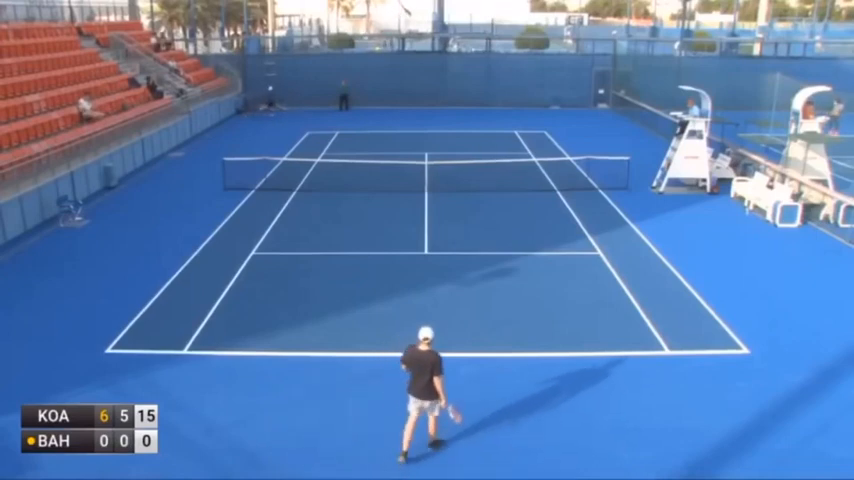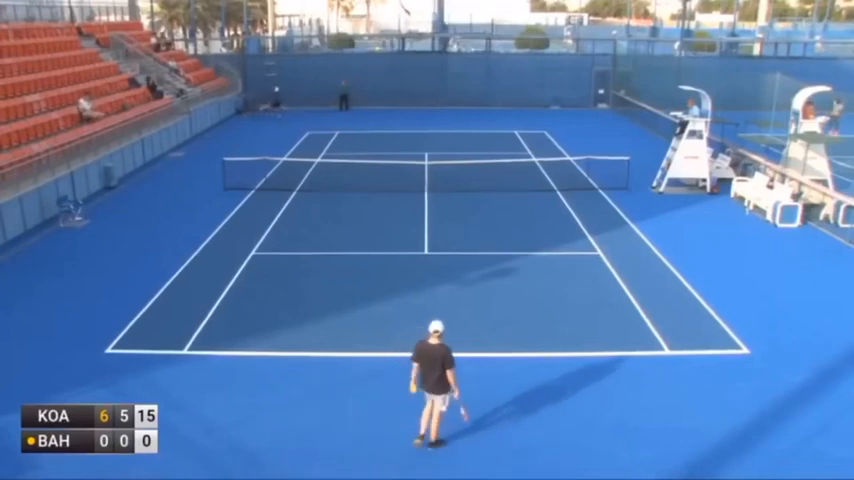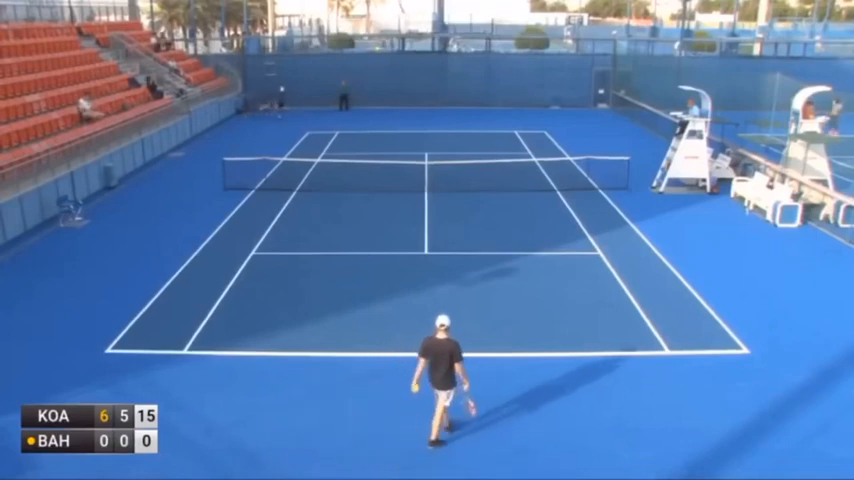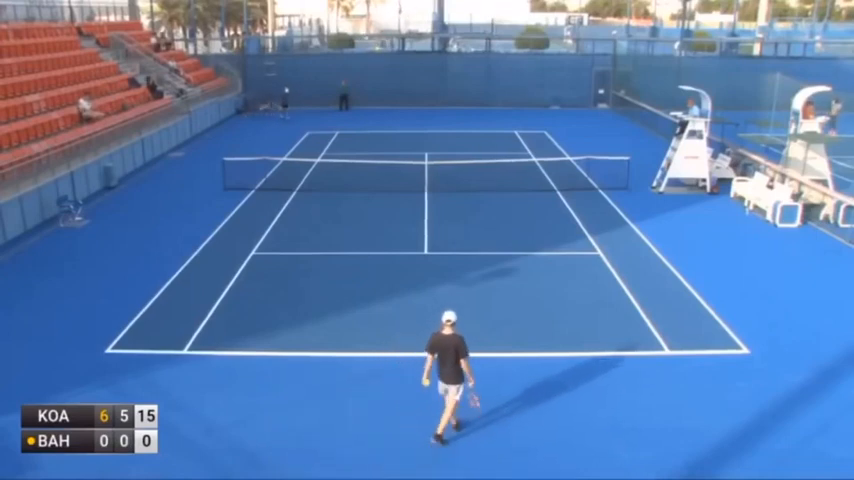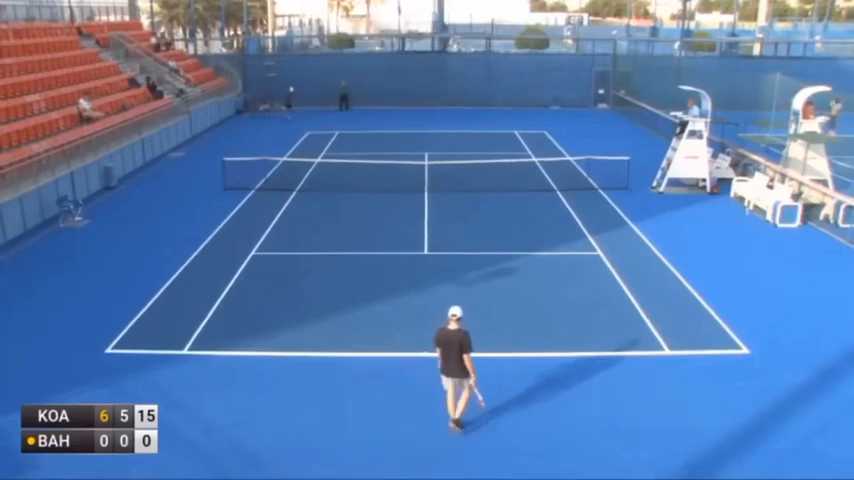
dt=0.2s
person 1, frame 1
left shoulder: (410, 351)
right shoulder: (435, 357)
left elbow: (404, 367)
right elbow: (438, 380)
right wrist: (443, 397)
left hip: (414, 392)
right hip: (431, 395)
left knee: (412, 420)
right knee: (433, 417)
left ankle: (404, 452)
right ankle: (432, 441)
person 1, frame 2
left shoulder: (420, 346)
right shoulder: (445, 350)
left elbow: (415, 366)
right elbow: (450, 372)
left wrist: (413, 381)
right wrist: (456, 388)
left hip: (426, 385)
right hip: (441, 388)
left knee: (428, 406)
right knee: (436, 414)
left ankle: (421, 435)
right ankle: (433, 441)
person 1, frame 3
left shoulder: (427, 341)
right shoulder: (453, 345)
left elbow: (422, 362)
right elbow: (458, 366)
left wrist: (415, 380)
right wrist: (466, 381)
left hip: (433, 380)
right hip: (447, 383)
left knee: (440, 404)
right knee: (440, 410)
left ankle: (447, 425)
right ankle: (433, 440)
person 1, frame 4
left shoulder: (434, 337)
right shoulder: (459, 340)
left elbow: (430, 358)
right elbow: (464, 362)
left wrist: (426, 375)
right wrist: (470, 377)
left hip: (442, 376)
right hip: (455, 378)
left knee: (448, 401)
right knee: (451, 406)
left ankle: (454, 423)
right ankle: (438, 434)
person 1, frame 5
left shoulder: (440, 332)
right shoulder: (463, 335)
right elbow: (466, 357)
right wrist: (473, 374)
left hip: (446, 371)
right hip: (461, 372)
left knee: (450, 396)
right knee: (466, 393)
left ankle: (455, 420)
right ankle: (455, 420)
